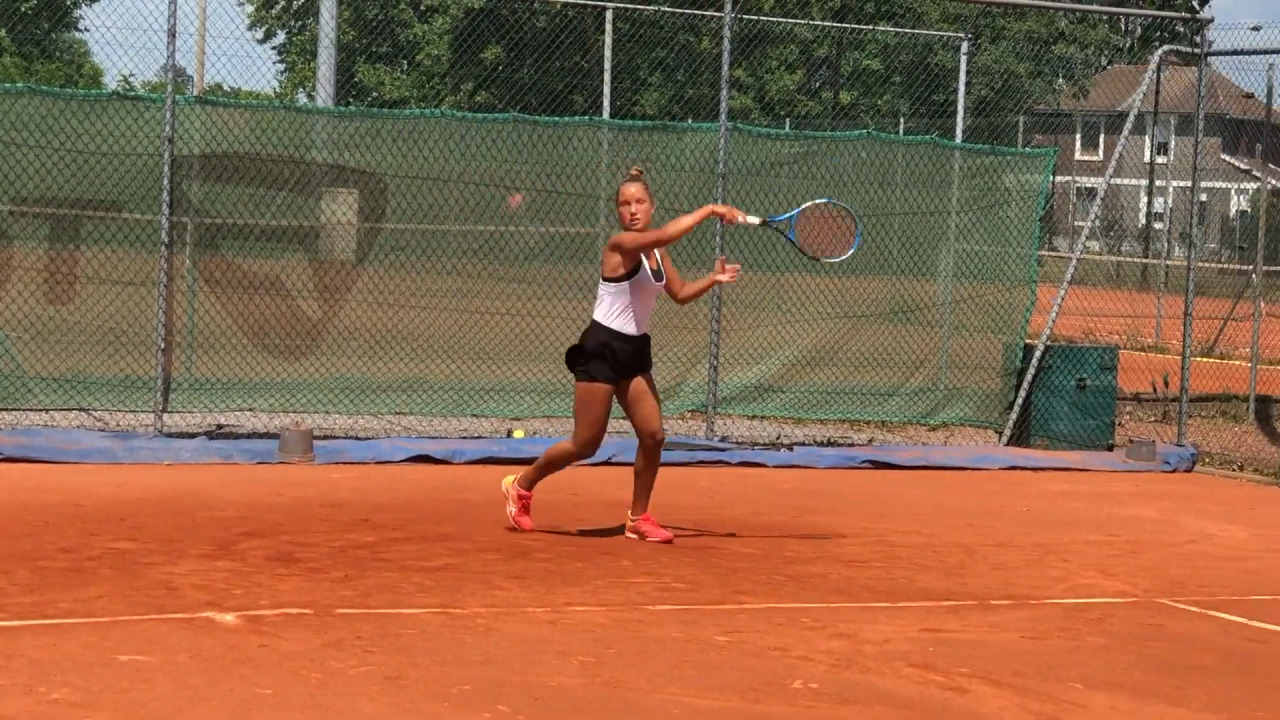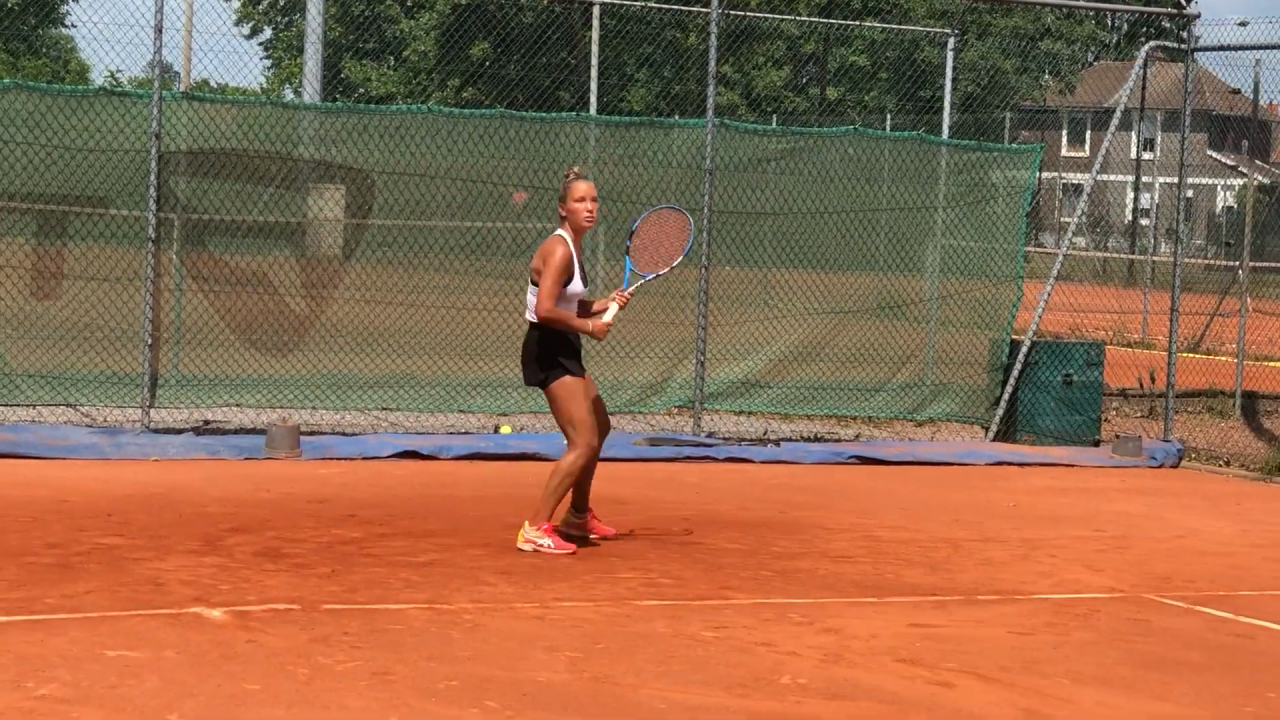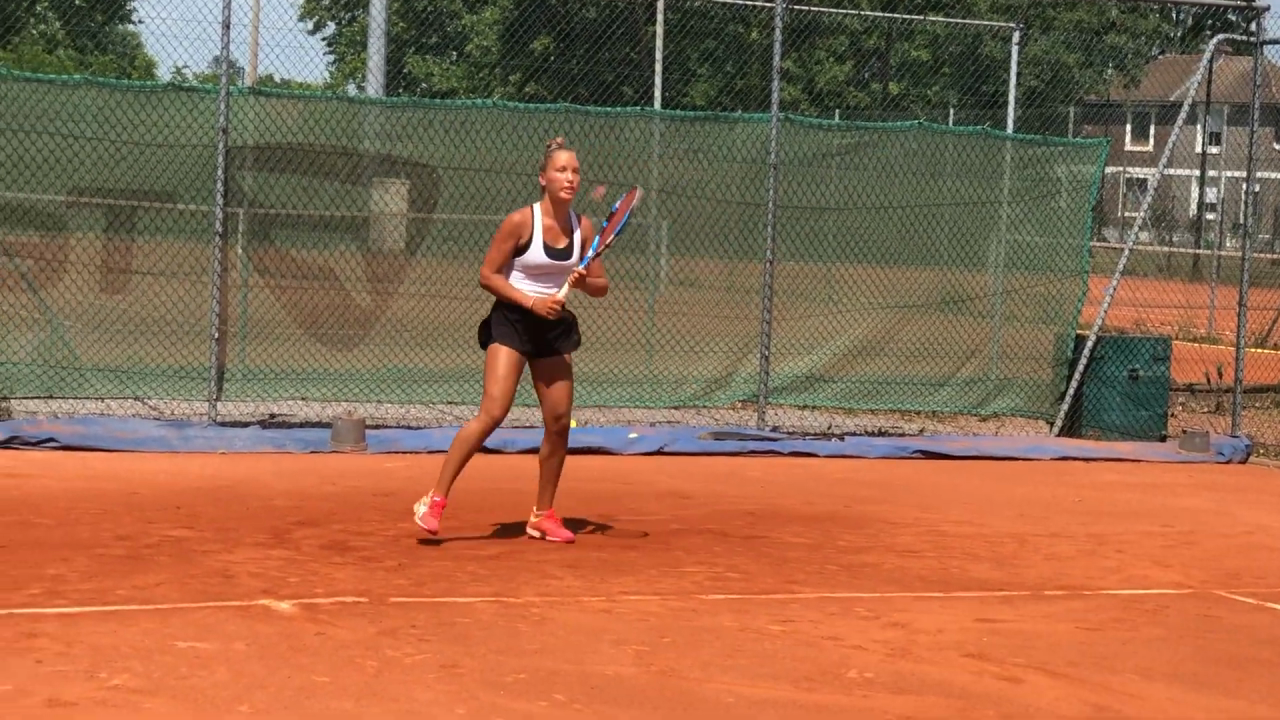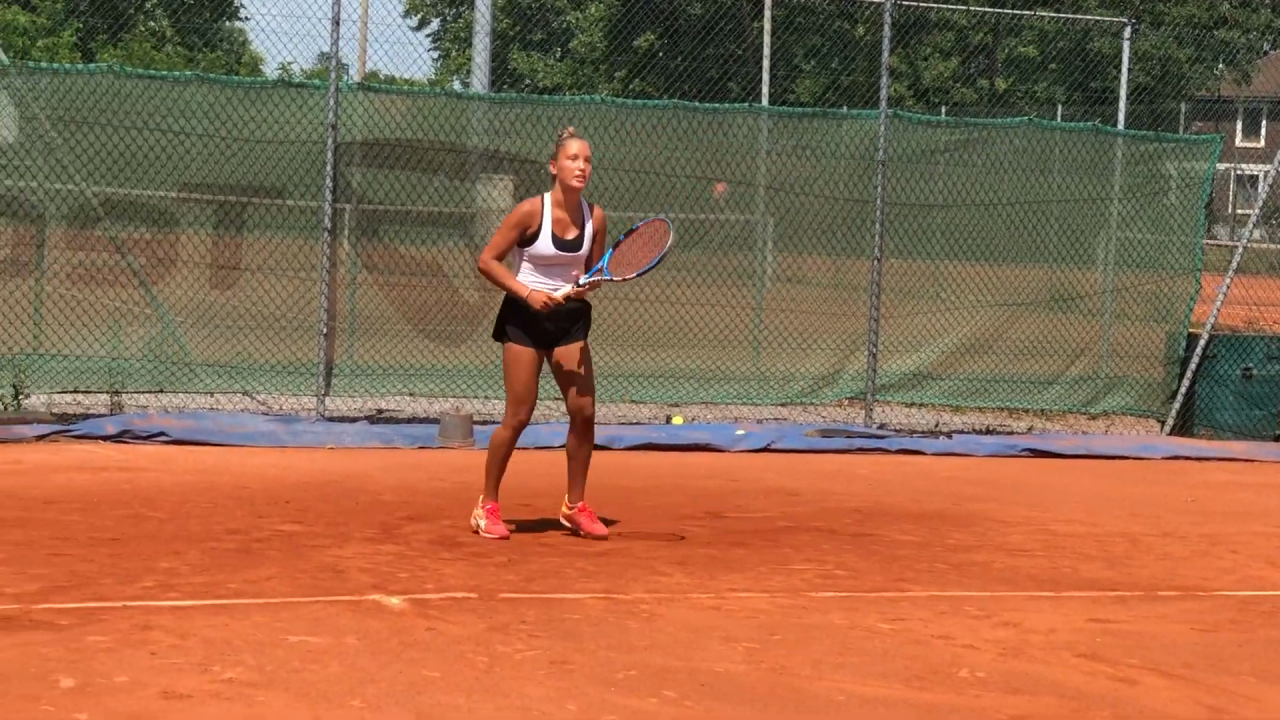
dt=0.4s
person 1, frame 1
left shoulder: (656, 250)
right shoulder: (622, 244)
left elbow: (680, 294)
right elbow: (663, 234)
left wrist: (713, 279)
right wrist: (710, 210)
left hip: (634, 350)
right hip: (603, 349)
left knee: (654, 436)
right knee: (585, 445)
left ankle: (639, 518)
right ankle: (521, 486)
person 1, frame 2
left shoulder: (574, 248)
right shoulder: (558, 249)
right elbow: (545, 310)
left wrist: (607, 303)
right wrist: (589, 327)
left hip: (563, 349)
right hip: (549, 350)
left knee: (599, 428)
right knee: (584, 444)
left ankle: (578, 515)
right ankle: (537, 528)
person 1, frame 3
left shoulder: (585, 228)
right shoulder: (520, 221)
left elbow: (601, 287)
right elbow: (486, 274)
left wrist: (581, 281)
right wrist: (530, 300)
left hip: (553, 328)
right hip: (513, 321)
left knee: (558, 424)
right knee: (491, 414)
left ankle: (544, 515)
right ankle: (435, 501)
person 1, frame 4
left shoulder: (596, 217)
right shoulder: (529, 211)
right elbow: (486, 261)
left wrist: (586, 285)
right wrist: (527, 293)
left hip: (568, 317)
right hip: (525, 316)
left knee: (584, 413)
right knee: (518, 417)
left ankle: (576, 506)
right ankle: (487, 506)
